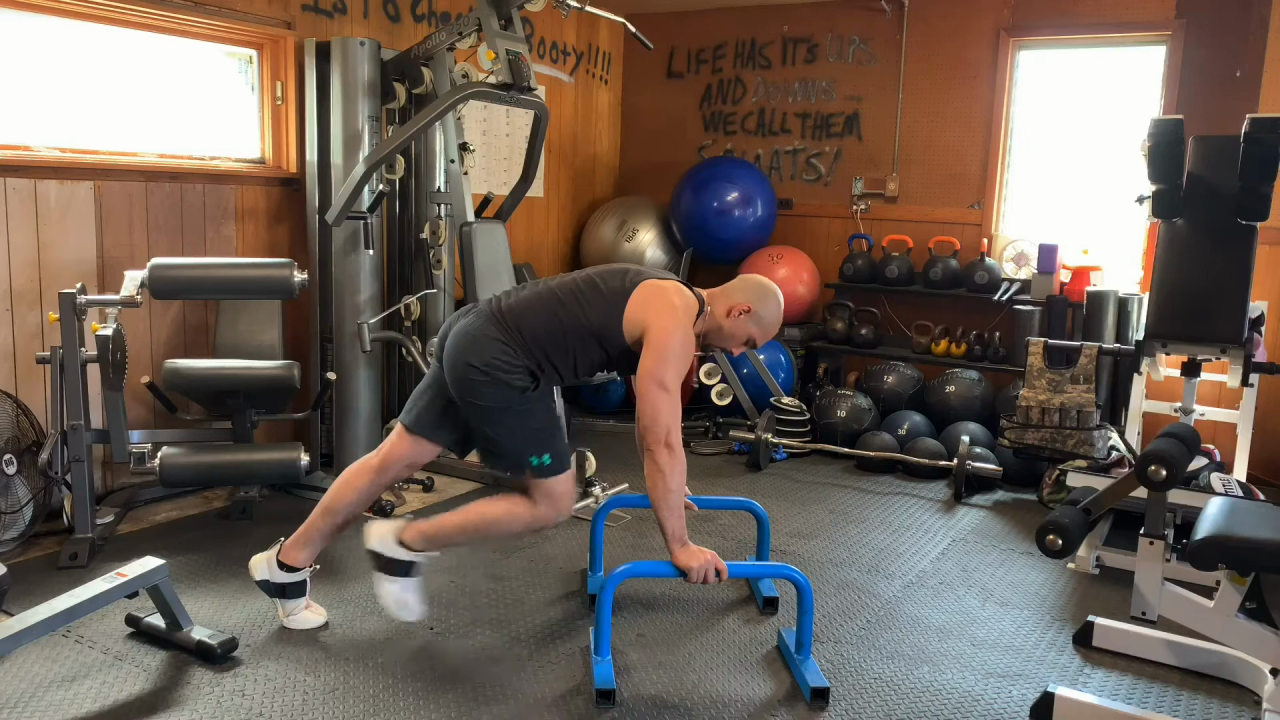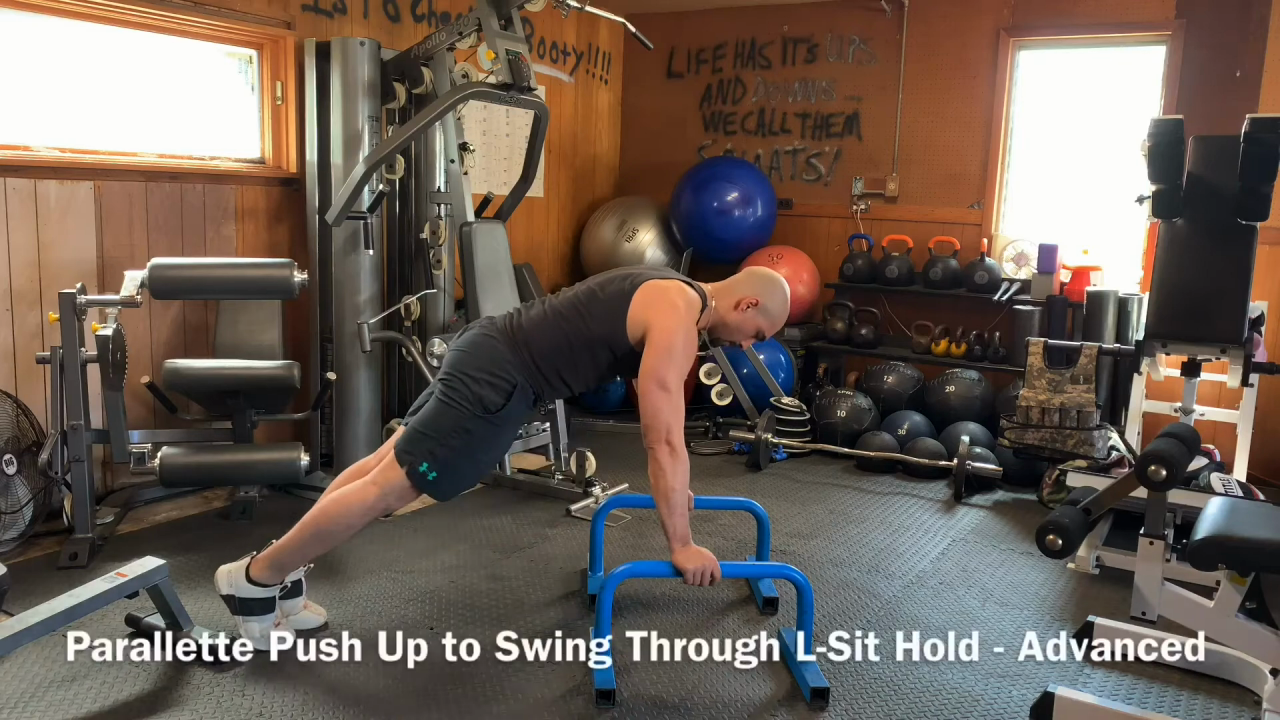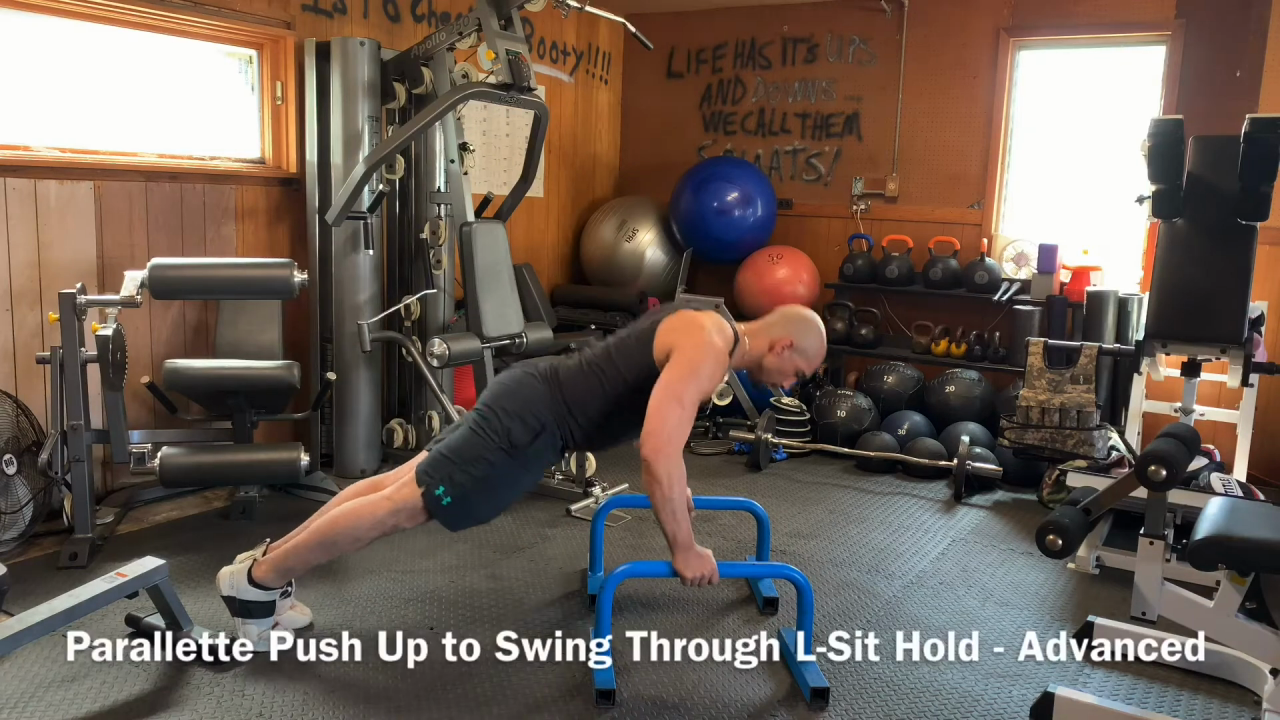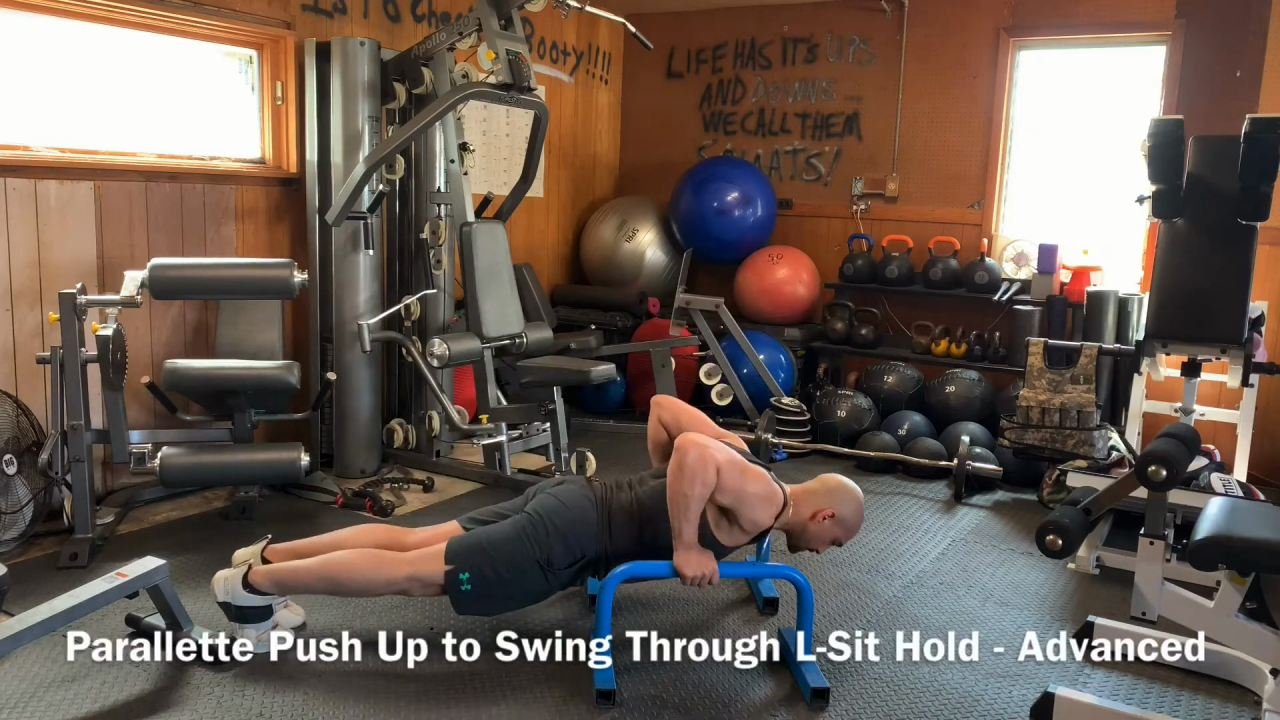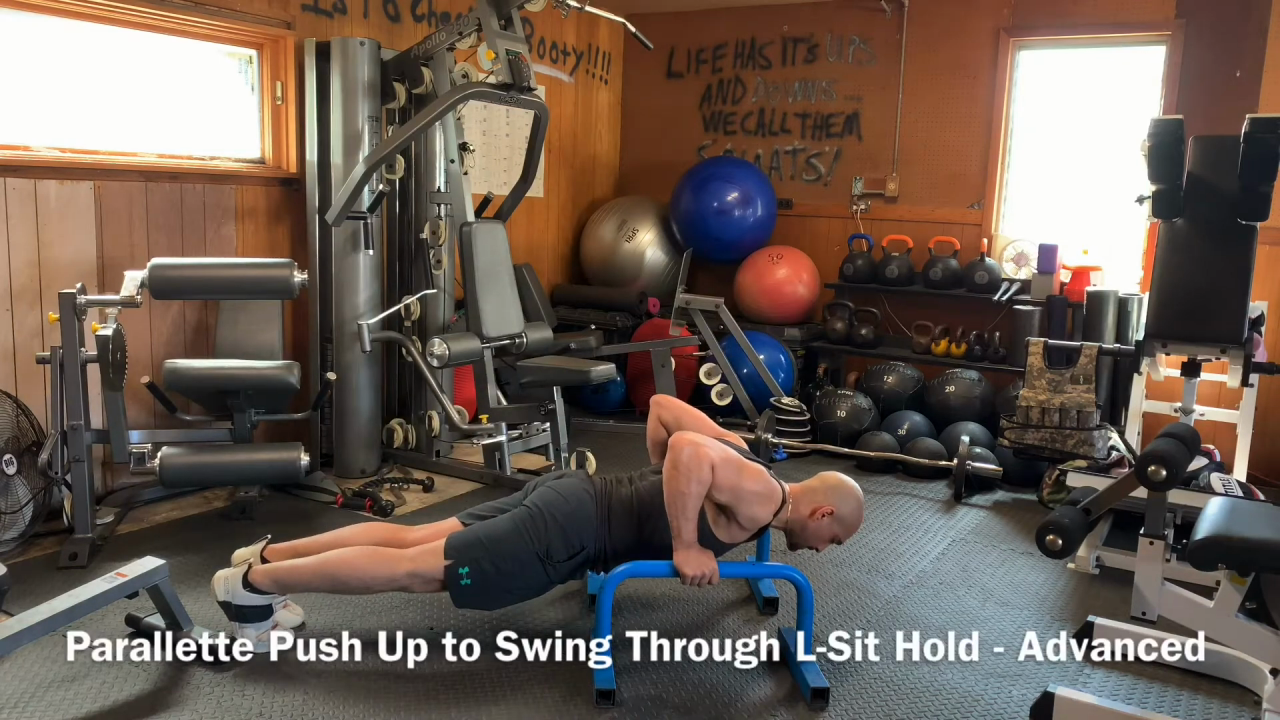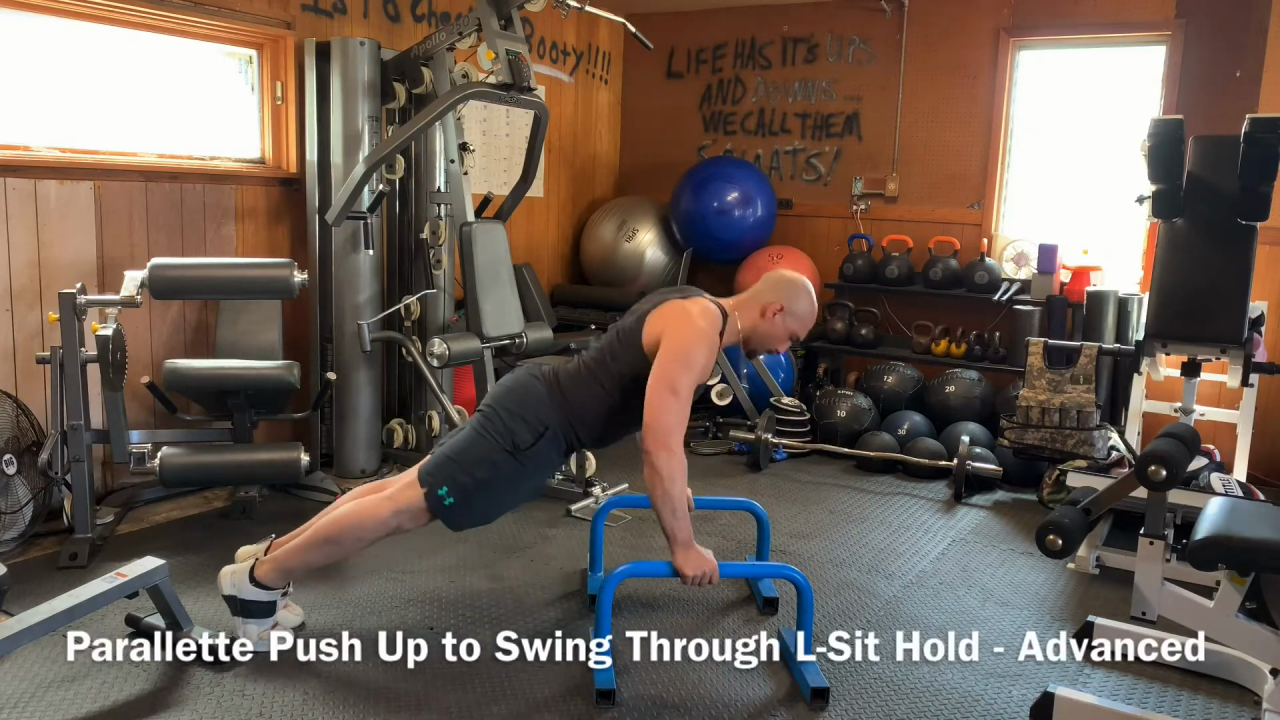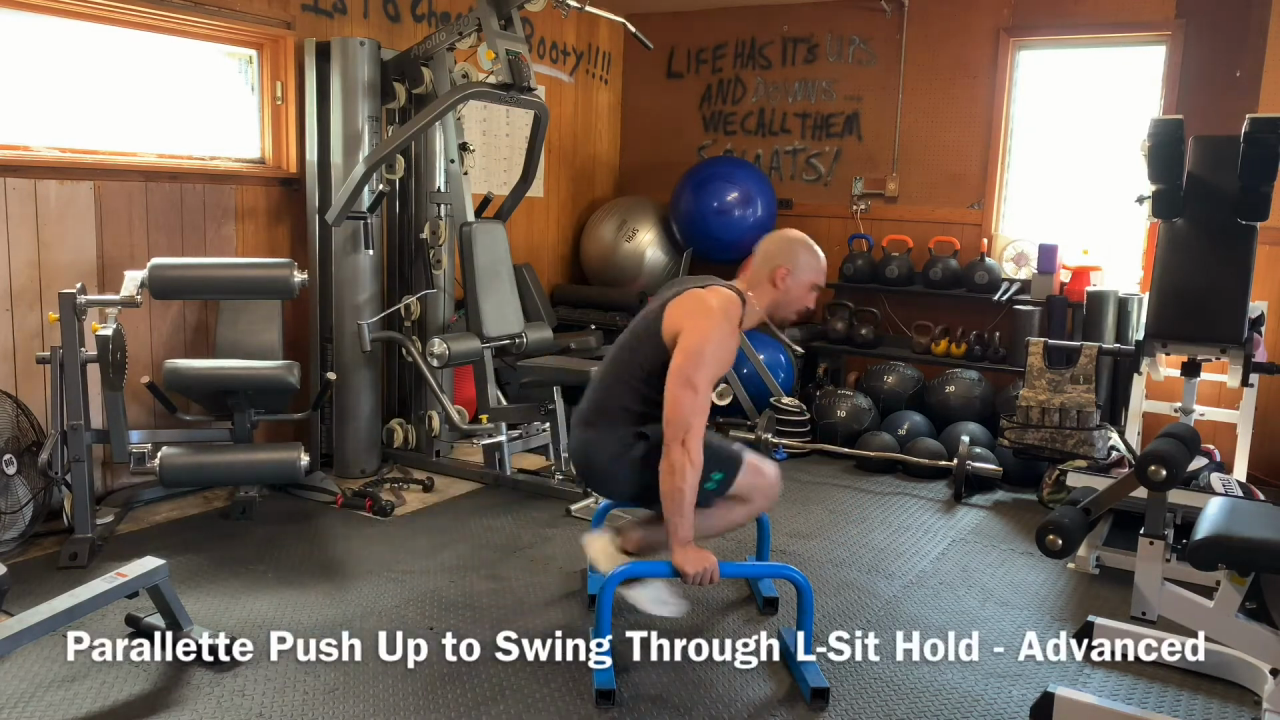
dt=0.7s
person 1, frame 1
left shoulder: (666, 295)
right shoulder: (674, 323)
left elbow: (650, 416)
right elbow: (663, 441)
left wrist: (663, 484)
right wrist: (680, 544)
left hip: (474, 332)
right hip: (496, 360)
left knee: (395, 458)
right knee: (552, 503)
left ankle: (286, 565)
right ankle: (402, 545)
person 1, frame 2
left shoulder: (669, 293)
right shoulder: (677, 319)
left elbow: (653, 412)
right elbow: (665, 440)
left wrist: (669, 490)
right wrist: (682, 544)
left hip: (489, 353)
right hip: (497, 381)
left knee: (387, 463)
right knee: (387, 486)
left ankle: (280, 572)
right ankle: (253, 580)
person 1, frame 3
left shoulder: (705, 327)
right shoulder: (708, 347)
right elbow: (657, 451)
left wrist: (671, 488)
right wrist: (685, 550)
left hip: (530, 396)
right hip: (532, 421)
left knee: (398, 483)
right knee: (401, 508)
left ankle: (270, 559)
right ankle: (257, 582)
person 1, frame 4
left shoulder: (740, 457)
right shoulder: (762, 502)
left elbow: (663, 407)
right elbow: (692, 452)
right wrist: (685, 545)
left hip: (570, 502)
right hip: (568, 539)
left knee: (416, 541)
right knee: (414, 575)
left ankle: (268, 555)
right ankle: (252, 582)
person 1, frame 5
left shoulder: (739, 452)
right shoulder: (761, 498)
left elbow: (662, 406)
right elbow: (687, 452)
right wrist: (685, 545)
left hip: (570, 494)
right hip: (570, 533)
left knee: (415, 537)
right knee: (414, 569)
left ankle: (268, 554)
right ankle: (252, 583)
person 1, frame 6
left shoulder: (695, 309)
right shoulder: (697, 331)
left elbow: (650, 413)
right elbow: (662, 445)
left wrist: (670, 490)
right wrist: (683, 546)
left hip: (535, 403)
right hip: (532, 424)
left knee: (407, 489)
right knee: (404, 507)
left ankle: (268, 557)
right ankle: (255, 580)
person 1, frame 7
left shoulder: (716, 298)
right shoulder: (713, 320)
right elbow: (683, 440)
right wrist: (683, 545)
left hip: (609, 436)
right hip: (614, 450)
right knee: (766, 484)
left ankle: (628, 543)
right ankle: (627, 549)
